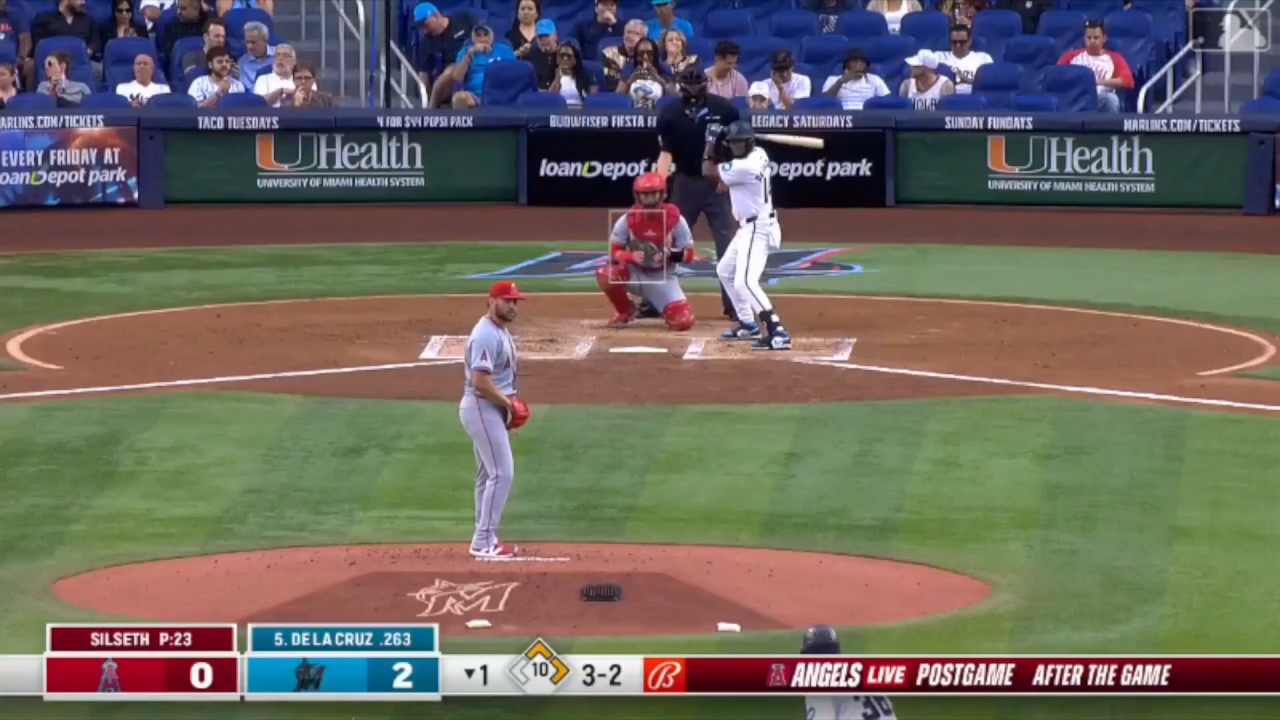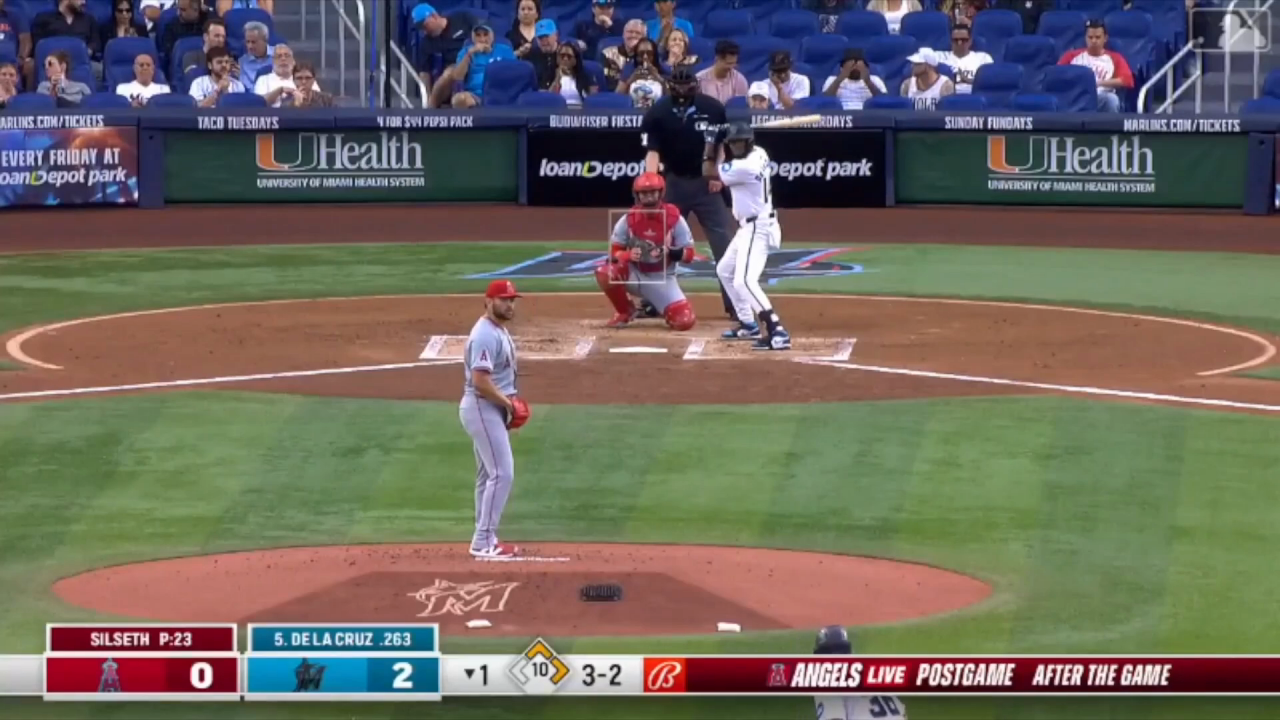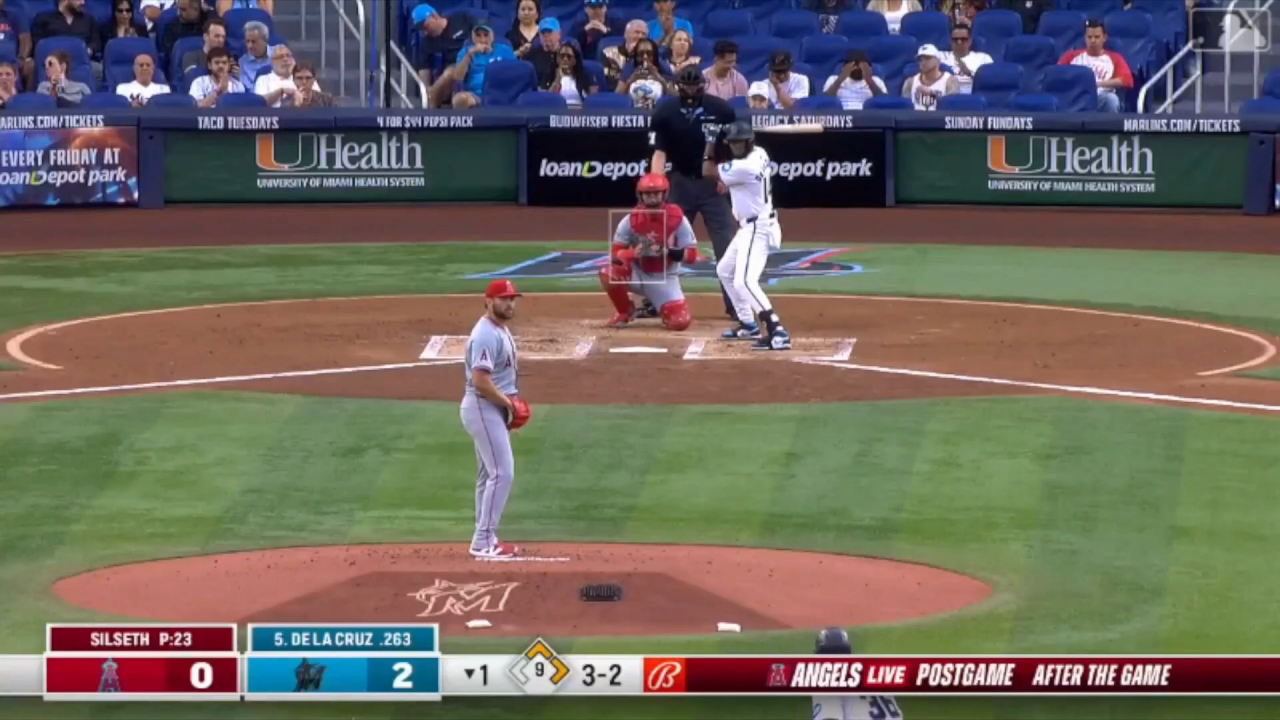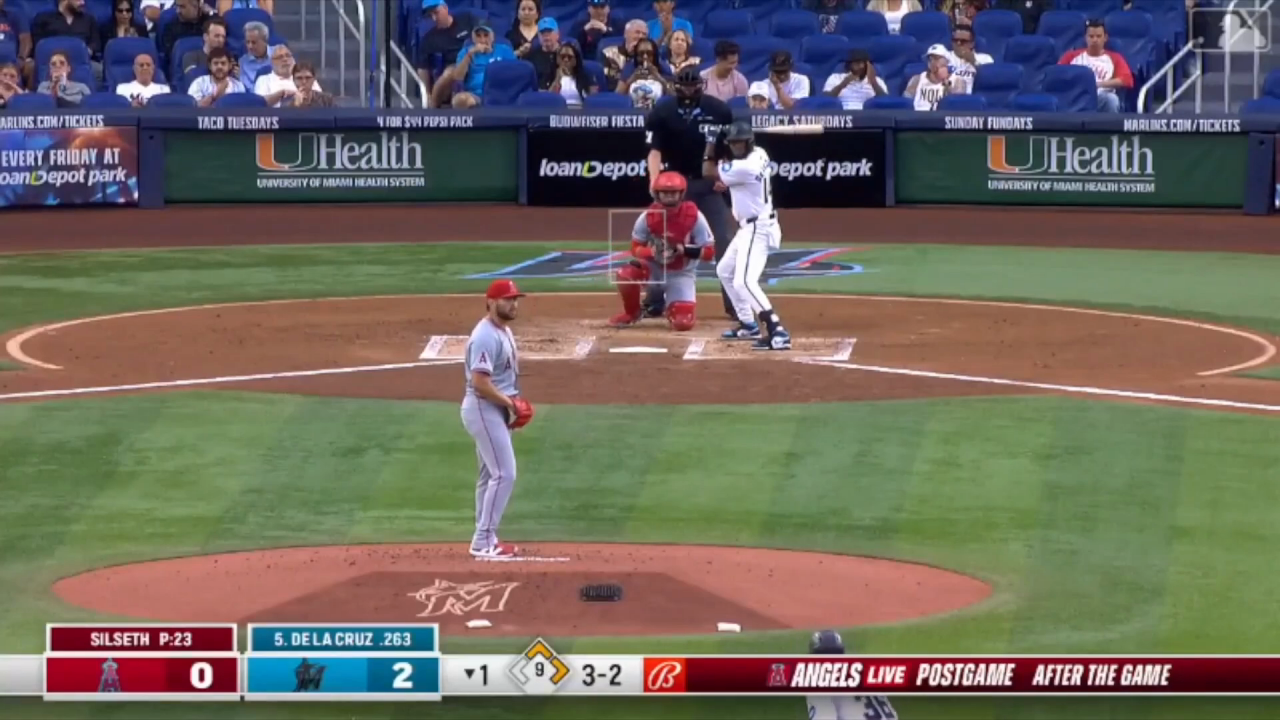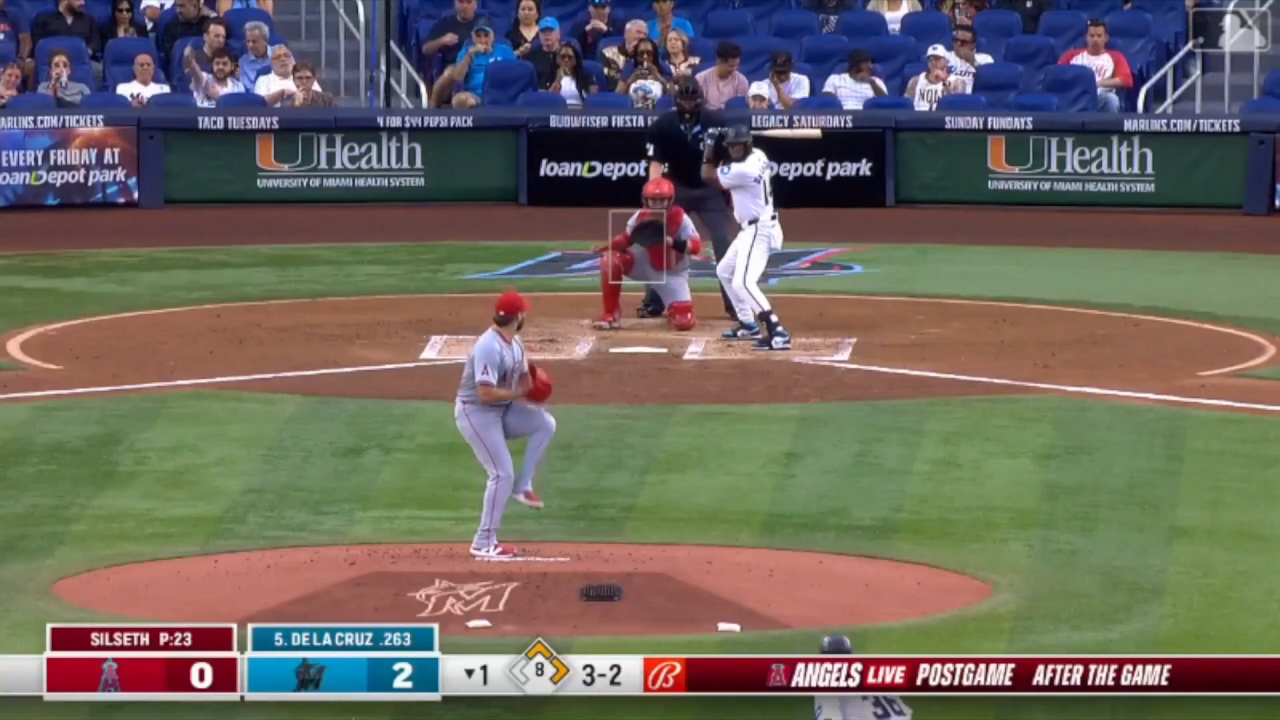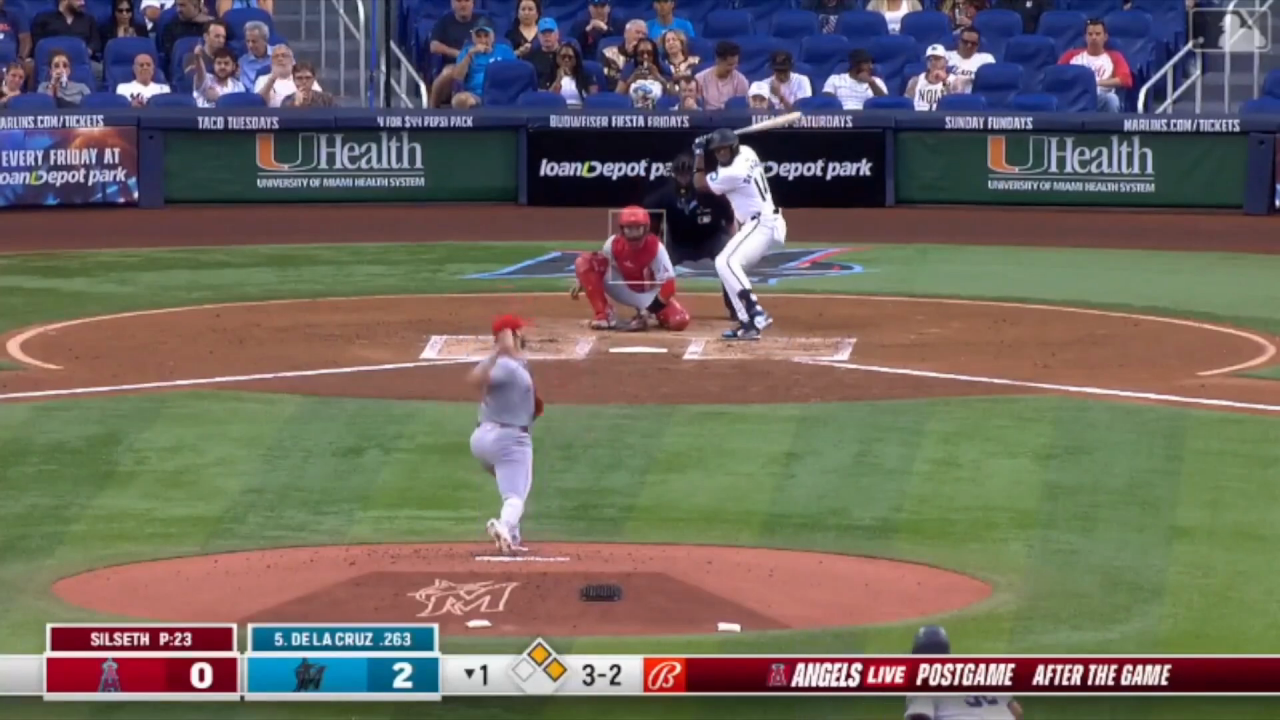
dt=0.5s
person 1, frame 1
left shoulder: (500, 330)
right shoulder: (486, 335)
right elbow: (480, 381)
left wrist: (510, 403)
right wrist: (510, 404)
left hip: (491, 409)
right hip: (482, 409)
left knee: (489, 475)
right knee: (502, 474)
left ankle: (485, 539)
right ankle: (483, 542)
person 1, frame 2
left shoulder: (500, 330)
right shoulder: (485, 335)
right elbow: (480, 382)
left wrist: (510, 404)
right wrist: (510, 404)
left hip: (491, 410)
right hip: (482, 409)
left knee: (489, 474)
right knee: (502, 474)
left ankle: (485, 539)
right ankle: (483, 542)
person 1, frame 3
left shoulder: (501, 330)
right shoulder: (486, 334)
right elbow: (480, 381)
left wrist: (511, 404)
right wrist: (510, 404)
left hip: (494, 409)
right hip: (483, 409)
left knee: (490, 475)
right knee: (502, 474)
left ankle: (486, 539)
right ankle: (482, 542)
person 1, frame 4
left shoulder: (505, 331)
right shoulder: (485, 337)
right elbow: (479, 383)
left wrist: (514, 403)
right wrist: (511, 404)
left hip: (499, 409)
right hip: (484, 410)
left knee: (492, 474)
right knee: (504, 474)
left ankle: (487, 537)
right ankle: (482, 542)
person 1, frame 5
left shoulder: (515, 342)
right shoulder: (488, 347)
left elbow: (523, 377)
right elbow: (486, 394)
left wrist: (532, 384)
right wrist: (521, 393)
left hip: (503, 410)
right hip: (476, 413)
left knee: (545, 424)
right knee: (502, 474)
left ankle: (523, 486)
right ankle: (483, 543)
person 1, frame 6
right shoulder: (508, 364)
right elbow: (475, 378)
right wrist: (497, 355)
left hip: (483, 439)
right hip: (509, 440)
left knee: (508, 483)
right knee: (515, 497)
left ankle: (509, 535)
right ankle: (504, 528)
person 2, frame 1
left shoulder: (724, 108)
right shoulder: (670, 113)
right elbow: (666, 152)
left hip: (716, 182)
right hip: (685, 182)
left knee: (728, 242)
left ankle: (734, 304)
person 2, frame 2
left shoulder: (712, 107)
right shoulder: (657, 112)
right elbow: (653, 151)
left hip: (706, 181)
right hip: (674, 181)
left knee: (722, 241)
left ankle: (734, 302)
person 2, frame 3
left shoulder: (721, 109)
right shoulder: (665, 112)
right elbow: (659, 151)
left hip: (713, 183)
right hip: (680, 182)
left knee: (726, 243)
left ankle: (735, 304)
person 2, frame 4
left shoulder: (718, 109)
right shoulder: (662, 111)
right elbow: (655, 149)
right wrist: (655, 177)
left hip: (709, 183)
left knee: (723, 242)
left ankle: (734, 303)
right ankle: (654, 303)
person 2, frame 5
left shoulder: (716, 122)
right shoulder: (663, 124)
right elbow: (656, 161)
left hip: (709, 190)
right hip: (676, 189)
left knee: (723, 242)
left ankle: (734, 304)
right ankle: (653, 303)
person 2, frame 6
left shoulder: (711, 192)
right shoulder: (663, 196)
left elbow: (730, 222)
right elbow: (651, 229)
left hip: (710, 239)
right hip: (677, 242)
left ankle: (735, 307)
person 3, frame 1
left shoulder: (745, 167)
right shoulder: (758, 154)
left elbow: (708, 171)
right elbow: (731, 158)
left hip: (757, 229)
right hip: (749, 227)
left knee: (745, 281)
right knee: (725, 271)
left ankle: (777, 333)
right ankle: (748, 324)
person 3, frame 2
left shoulder: (745, 167)
right shoulder: (758, 154)
left elbow: (709, 172)
right elbow: (730, 159)
left wrist: (710, 144)
left hip: (757, 229)
right hip: (749, 227)
left knee: (743, 281)
right knee: (725, 270)
left ankle: (777, 332)
right ankle: (748, 324)
person 3, frame 3
left shoulder: (744, 167)
right shoulder: (759, 154)
left elbow: (709, 172)
right elbow: (730, 161)
left hip: (758, 229)
right hip: (750, 227)
left knee: (744, 281)
right knee: (725, 271)
left ankle: (777, 333)
right ankle: (748, 324)
person 3, frame 4
left shoulder: (745, 167)
right shoulder: (758, 154)
right elbow: (729, 162)
left hip: (757, 229)
right hip: (749, 227)
left knee: (744, 281)
right knee: (725, 271)
left ankle: (778, 332)
right ankle: (749, 324)
person 3, frame 5
left shoulder: (744, 170)
right shoulder: (757, 156)
left elbow: (708, 176)
right elbow: (726, 164)
left wrist: (709, 146)
right wrist: (717, 148)
left hip: (759, 231)
right hip: (751, 229)
left knee: (742, 282)
right knee: (724, 271)
left ankle: (778, 333)
right ankle: (749, 324)
person 3, frame 6
left shoulder: (732, 173)
right shoulder: (747, 152)
left elbow: (700, 184)
left wrist: (698, 153)
right wrist: (707, 146)
left hip: (764, 224)
right hip: (767, 224)
left knee: (725, 262)
right knee: (731, 267)
left ankle: (756, 312)
right ankle: (748, 323)
